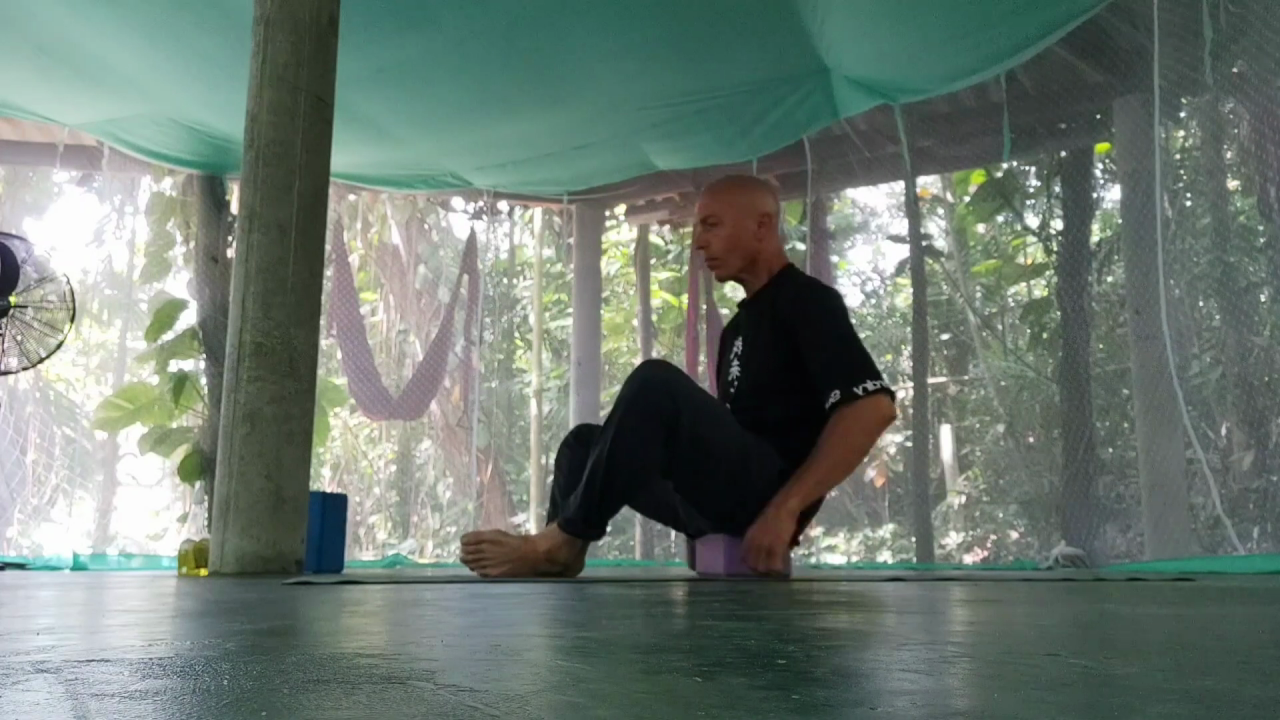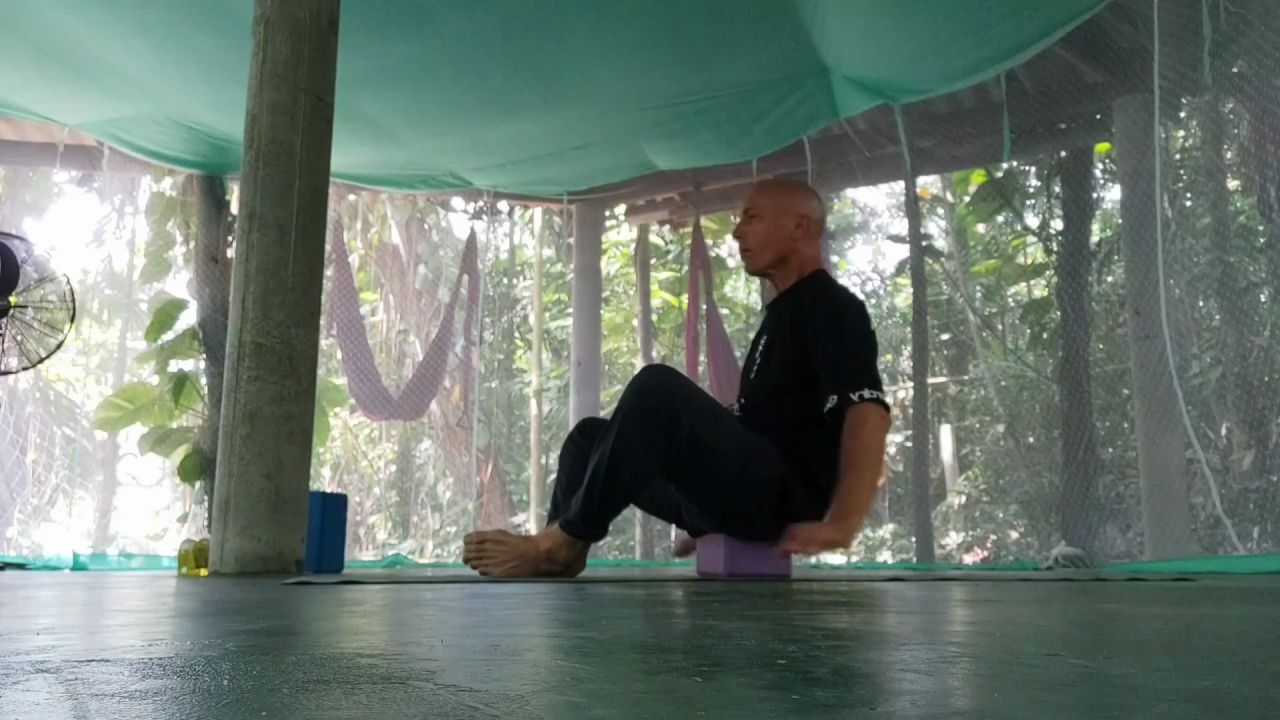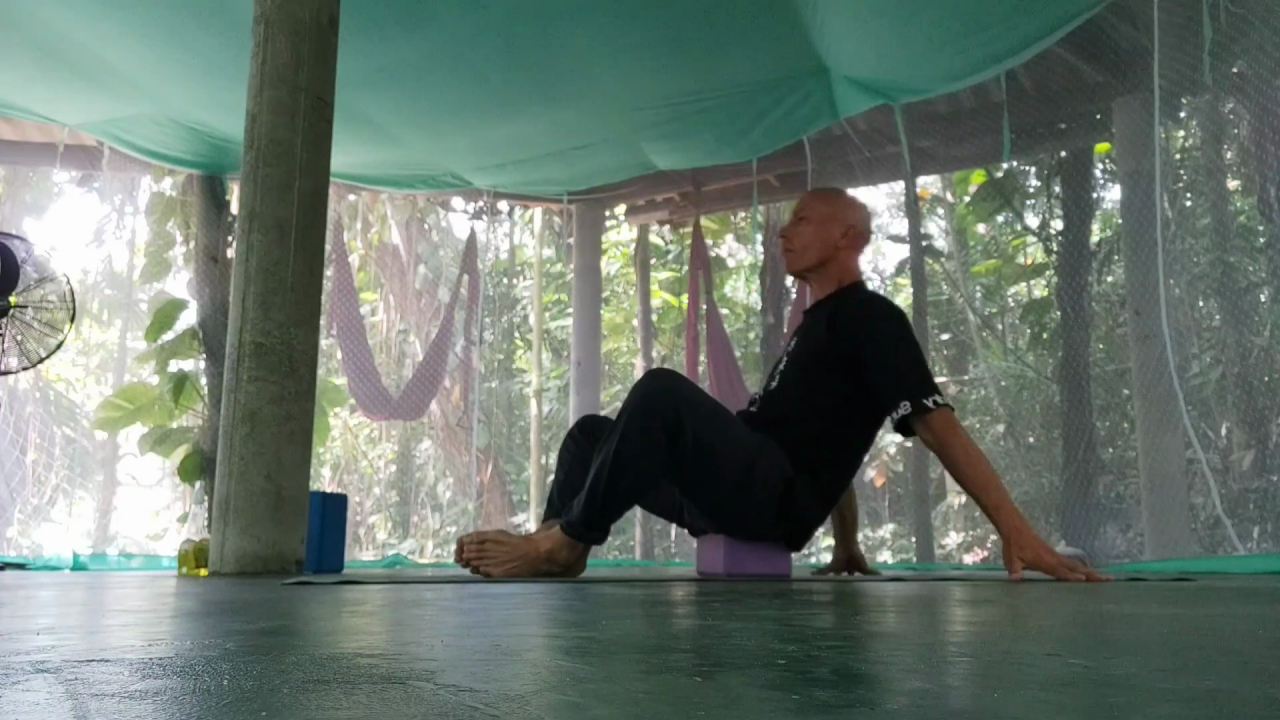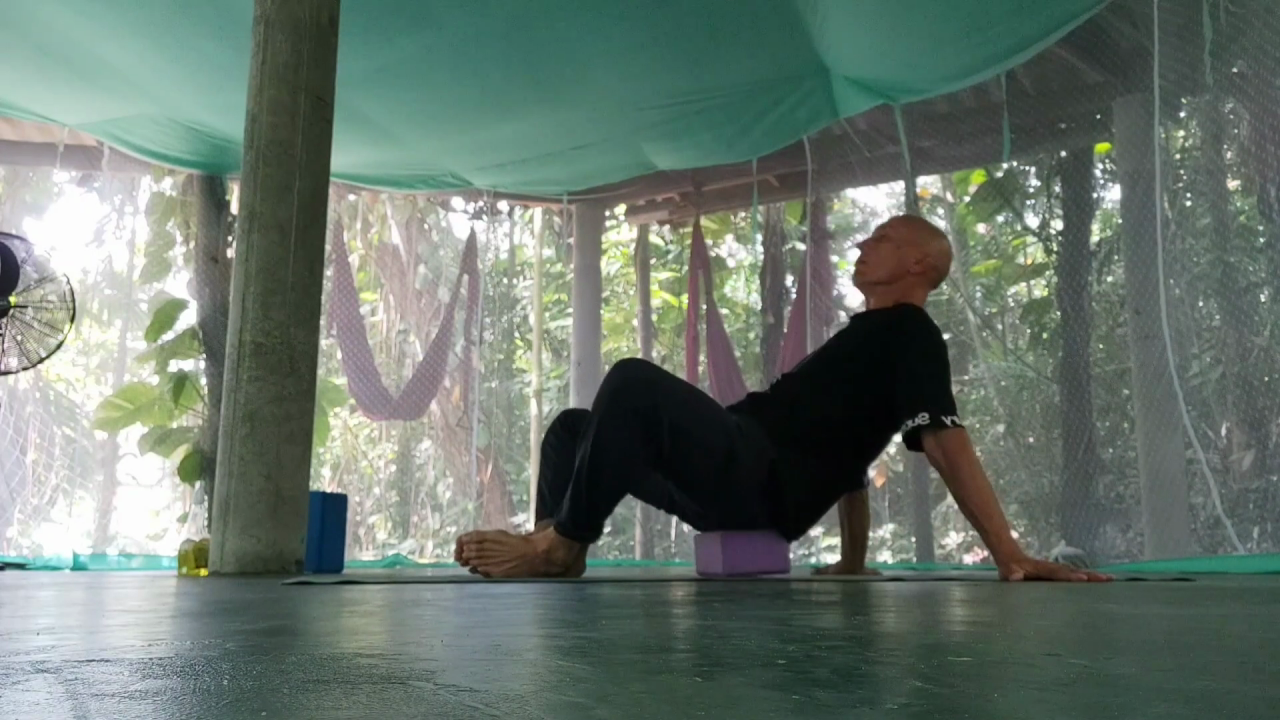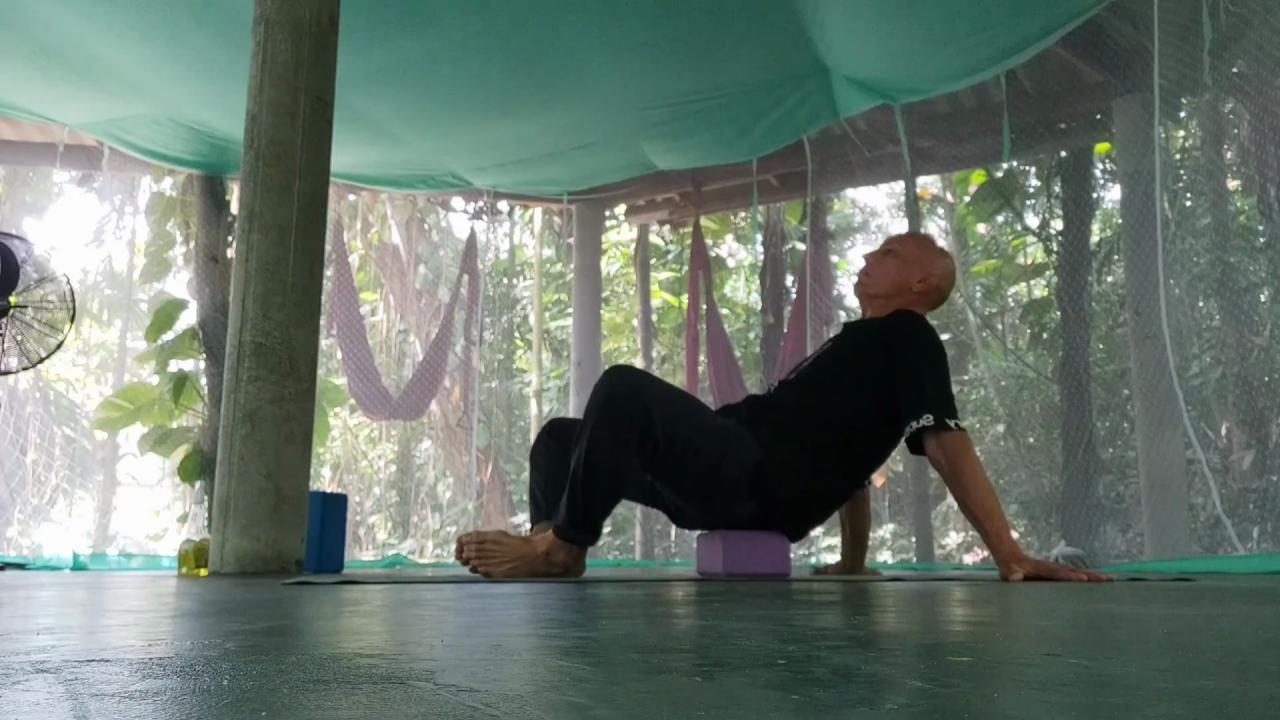
dt=0.4s
person 1, frame 1
left shoulder: (807, 302)
right shoulder: (739, 325)
left elbow: (873, 407)
left wrist: (787, 507)
right wrist: (698, 527)
left hip: (769, 493)
right hip: (723, 496)
left knee: (655, 382)
right knee: (584, 441)
left ankle: (565, 540)
right ankle: (560, 544)
person 1, frame 2
left shoulder: (832, 308)
right shoulder: (782, 315)
left elbow: (867, 414)
left wrist: (842, 521)
right wrist: (700, 524)
left hip: (779, 498)
right hip: (737, 493)
left knee: (657, 386)
right knee: (591, 434)
left ankle: (565, 543)
right ankle: (554, 557)
person 1, frame 3
left shoulder: (868, 316)
right shoulder: (817, 322)
left elbow: (935, 422)
left wrist: (1016, 532)
right wrist: (846, 547)
left hip: (777, 500)
right hip: (733, 491)
left knee: (660, 391)
right knee: (592, 431)
left ankle: (566, 543)
right ankle: (552, 551)
person 1, frame 4
left shoulder: (910, 333)
right shoulder: (865, 335)
left elbow: (946, 443)
right elbow: (846, 452)
left wrist: (1009, 555)
right wrist: (853, 561)
left hip: (767, 483)
right hip: (733, 477)
left knee: (632, 381)
right knee: (572, 430)
left ankle: (562, 544)
right ankle: (550, 561)
person 1, frame 5
left shoulder: (909, 338)
right shoulder: (860, 341)
left elbow: (947, 445)
right elbow: (847, 450)
left wrist: (1009, 555)
right wrist: (853, 561)
left hip: (760, 483)
right hip: (730, 478)
left knee: (623, 389)
right knee: (560, 439)
left ankle: (560, 545)
right ankle: (550, 563)
